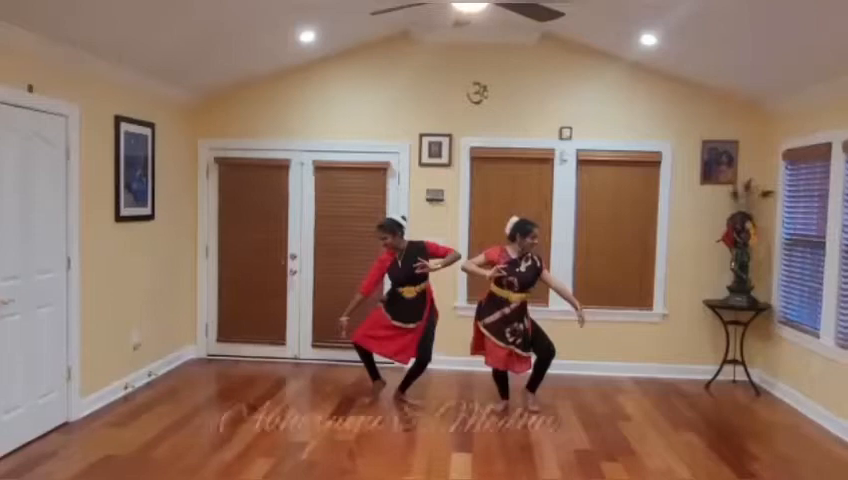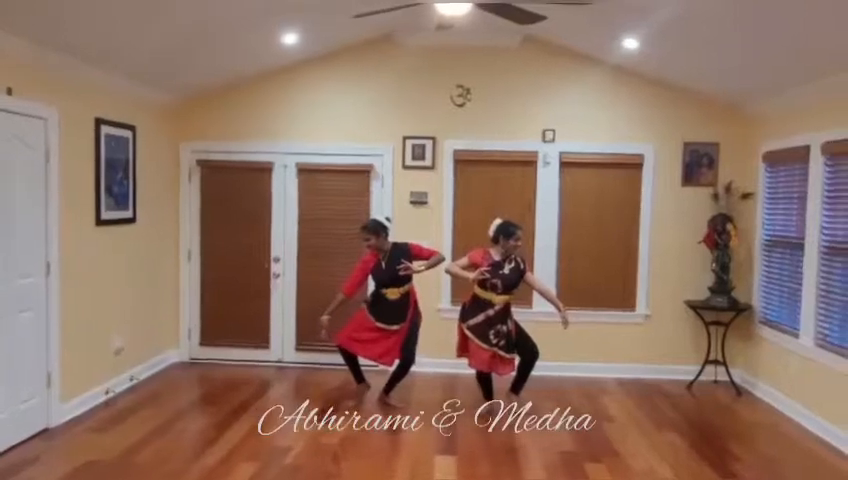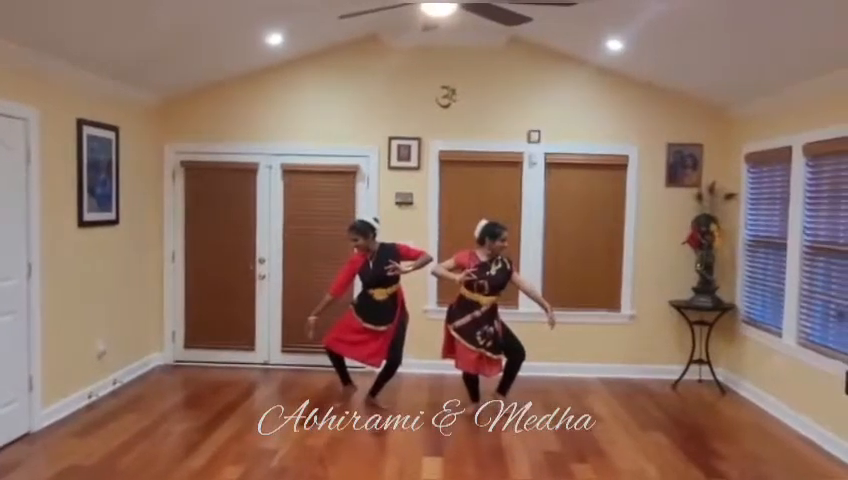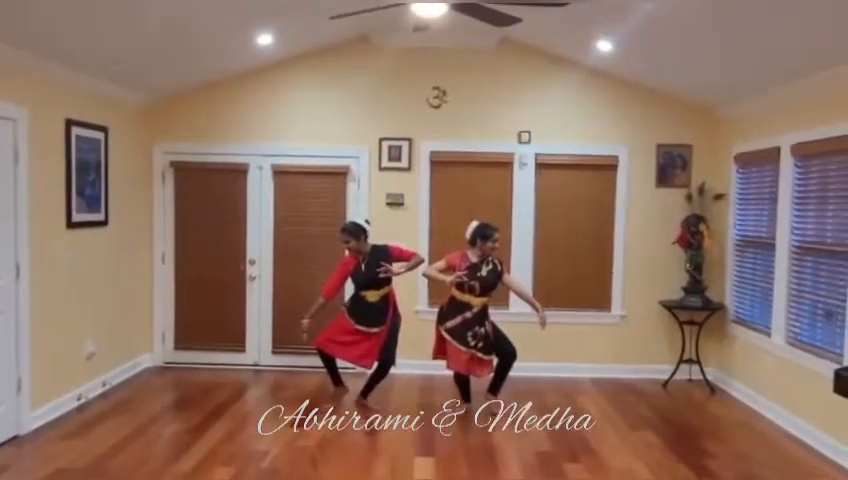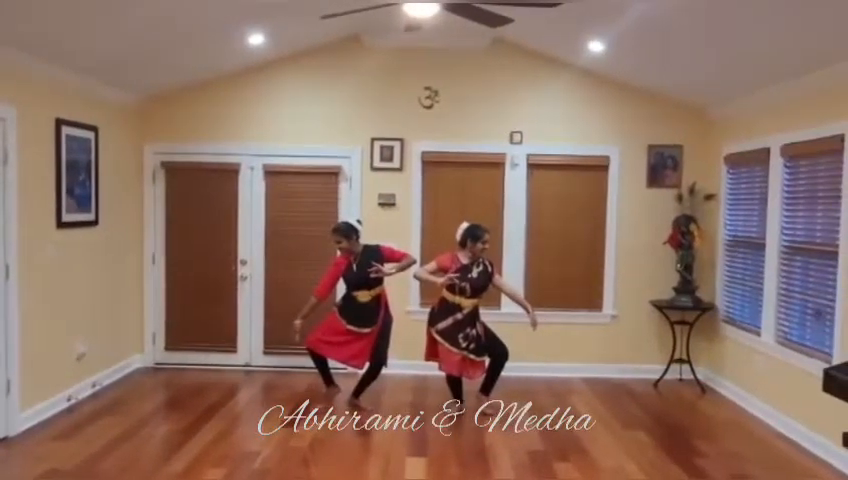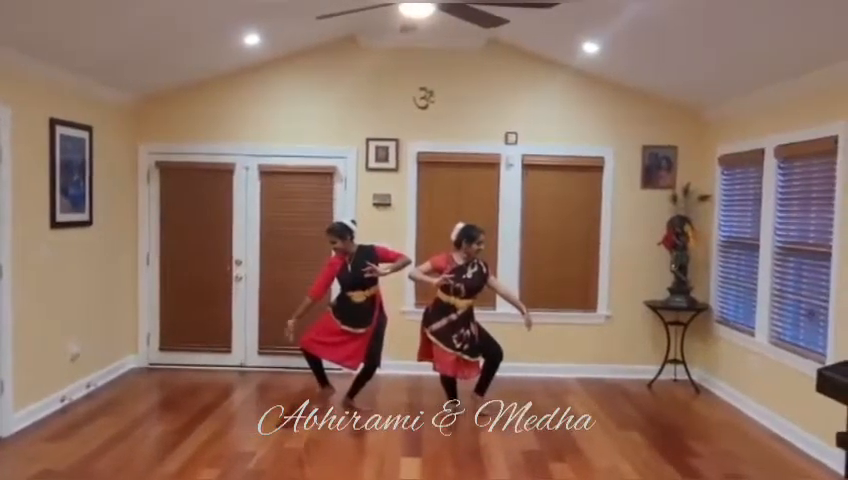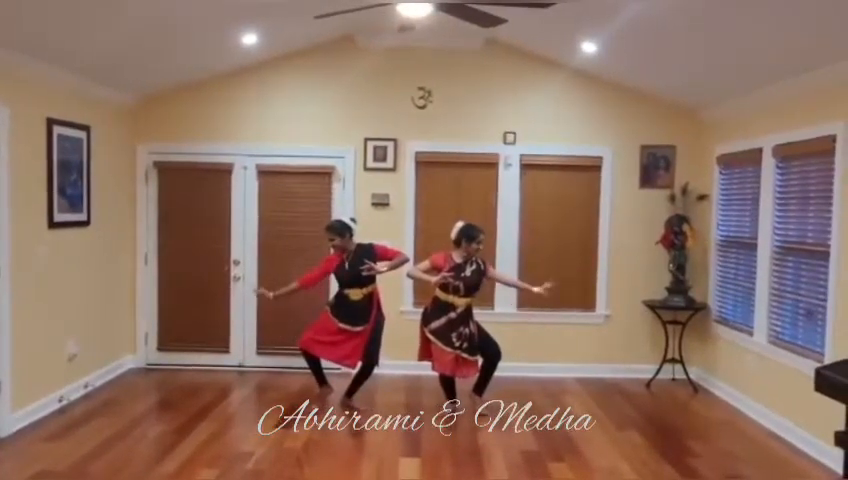
dt=0.5s
person 1, frame 1
left shoulder: (534, 261)
right shoulder: (497, 254)
left elbow: (555, 284)
right elbow: (466, 265)
left wrist: (576, 305)
right wrist: (487, 273)
left hip: (518, 316)
right hip: (494, 314)
left knee: (547, 351)
right knee: (499, 359)
left ankle: (530, 392)
right ankle: (504, 399)
person 1, frame 2
left shoulder: (517, 263)
right shoulder: (481, 256)
left elbow: (538, 286)
right elbow: (450, 268)
left wrist: (560, 307)
right wrist: (470, 276)
left hip: (502, 318)
right hip: (478, 316)
left knee: (530, 353)
right knee: (483, 362)
left ankle: (514, 393)
right ankle: (488, 401)
person 1, frame 3
left shoulder: (504, 264)
right shoulder: (467, 257)
left elbow: (525, 286)
right elbow: (436, 269)
left wrist: (547, 307)
right wrist: (457, 277)
left hip: (488, 318)
right hip: (465, 317)
left knee: (517, 353)
right knee: (469, 362)
left ankle: (501, 393)
right ankle: (475, 401)
person 1, frame 4
left shoulder: (494, 265)
right shoulder: (458, 259)
left elbow: (516, 287)
right elbow: (427, 271)
left wrist: (537, 308)
right wrist: (448, 279)
left hip: (479, 319)
right hip: (456, 317)
left knee: (508, 353)
right knee: (460, 363)
left ankle: (491, 394)
right ankle: (465, 402)
person 1, frame 5
left shoulder: (485, 266)
right shoulder: (449, 260)
left elbow: (506, 288)
right elbow: (418, 273)
left wrist: (528, 309)
right wrist: (439, 280)
left hip: (470, 320)
right hip: (447, 319)
left knee: (500, 353)
right knee: (453, 364)
left ankle: (484, 394)
right ankle: (458, 403)
person 1, frame 6
left shoulder: (480, 267)
right shoulder: (444, 261)
left elbow: (501, 289)
right elbow: (413, 273)
left wrist: (523, 309)
right wrist: (434, 281)
left hip: (465, 321)
right hip: (441, 320)
left knee: (495, 354)
right knee: (447, 364)
left ankle: (478, 394)
right ankle: (453, 403)
person 1, frame 7
left shoulder: (478, 265)
right shoulder: (443, 259)
left elbow: (503, 278)
right elbow: (411, 271)
left wrist: (532, 289)
right wrist: (433, 279)
left hip: (464, 319)
right hip: (440, 318)
left knee: (493, 353)
right knee: (446, 364)
left ankle: (477, 394)
right ankle: (452, 404)
person 2, frame 1
left shoulder: (422, 248)
right shoulder: (385, 259)
left elbow: (455, 254)
right elbow: (366, 288)
left wrist: (436, 266)
right wrist: (345, 316)
left hip: (421, 310)
right hip: (393, 308)
left knee: (424, 357)
right knee: (360, 339)
left ankle: (400, 392)
right ankle: (377, 381)
person 2, frame 2
left shoulder: (406, 250)
right shoulder: (368, 260)
left elbow: (439, 256)
right elbow: (348, 288)
left wrist: (420, 268)
right wrist: (327, 314)
left hip: (404, 312)
right hip: (377, 309)
left knee: (407, 358)
right knee: (344, 342)
left ankle: (385, 394)
right ankle: (361, 384)
person 2, frame 3
left shoulder: (393, 250)
right shoulder: (356, 260)
left elbow: (427, 257)
right elbow: (336, 289)
left wrist: (408, 269)
right wrist: (314, 315)
left hip: (391, 312)
right hip: (364, 310)
left knee: (394, 360)
right knee: (332, 343)
left ankle: (372, 396)
right ankle: (347, 385)
person 2, frame 4
left shoulder: (385, 252)
right shoulder: (348, 262)
left elbow: (418, 258)
right elbow: (328, 291)
left wrist: (400, 270)
right wrist: (307, 318)
left hip: (384, 314)
right hip: (356, 312)
left knee: (386, 361)
right knee: (323, 344)
left ankle: (362, 397)
right ankle: (339, 386)
person 2, frame 5
left shoulder: (377, 252)
right shoulder: (340, 262)
left elbow: (410, 259)
right elbow: (321, 291)
left wrist: (391, 271)
right wrist: (300, 318)
left hip: (375, 314)
right hip: (348, 312)
left knee: (378, 361)
right knee: (314, 344)
left ankle: (355, 397)
right ankle: (330, 386)
person 2, frame 6
left shoulder: (372, 252)
right shoulder: (335, 263)
left elbow: (405, 259)
right elbow: (316, 291)
left wrist: (385, 271)
right wrist: (295, 318)
left hip: (370, 315)
right hip: (342, 312)
left knee: (372, 362)
right knee: (308, 344)
left ankle: (349, 398)
right ankle: (325, 386)
person 2, frame 7
left shoulder: (370, 250)
right shoulder: (333, 260)
left elbow: (403, 257)
right elbow: (307, 280)
left wrist: (383, 269)
right wrist: (274, 294)
left hip: (368, 313)
right hip: (340, 310)
left knee: (369, 361)
right knee: (307, 344)
left ankle: (347, 398)
right ankle: (324, 386)
